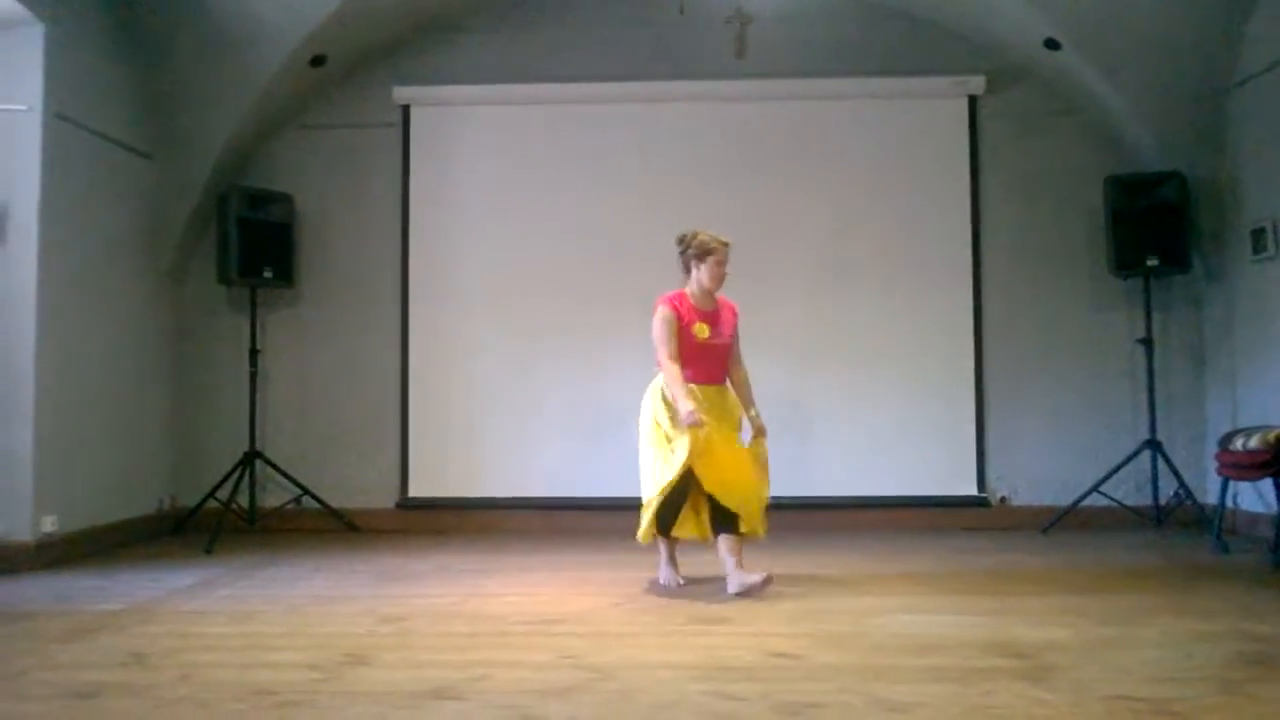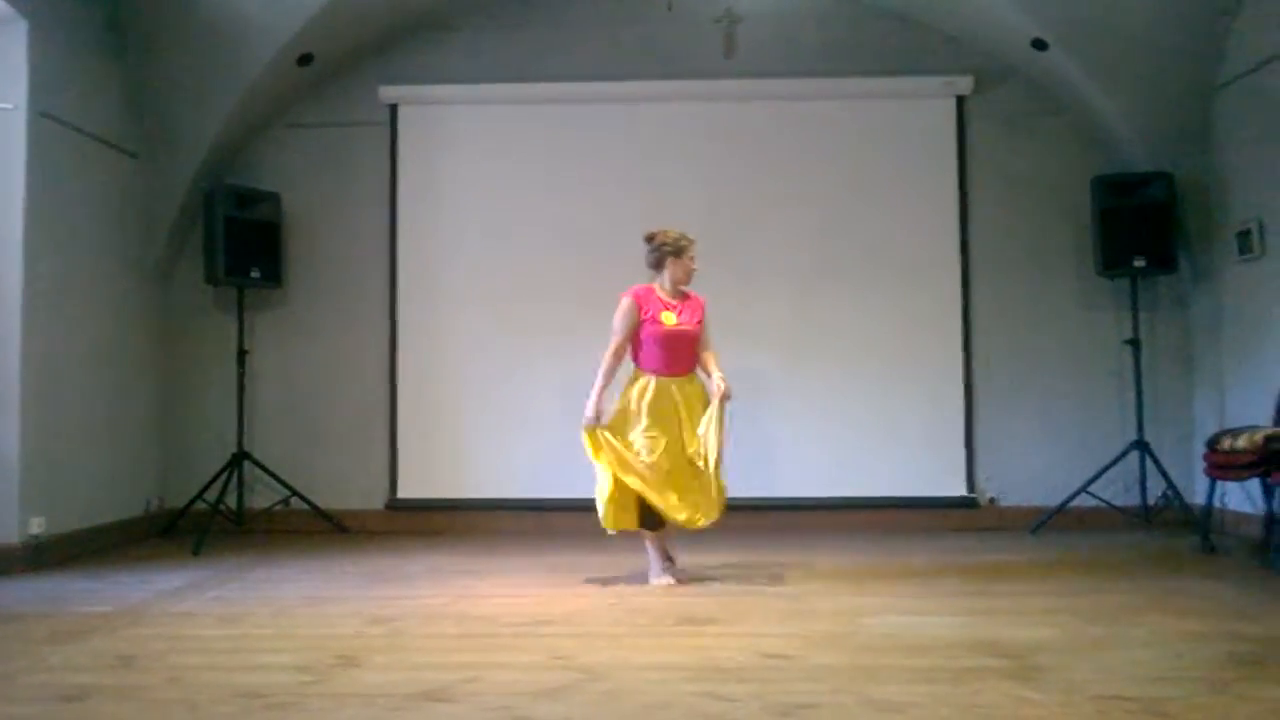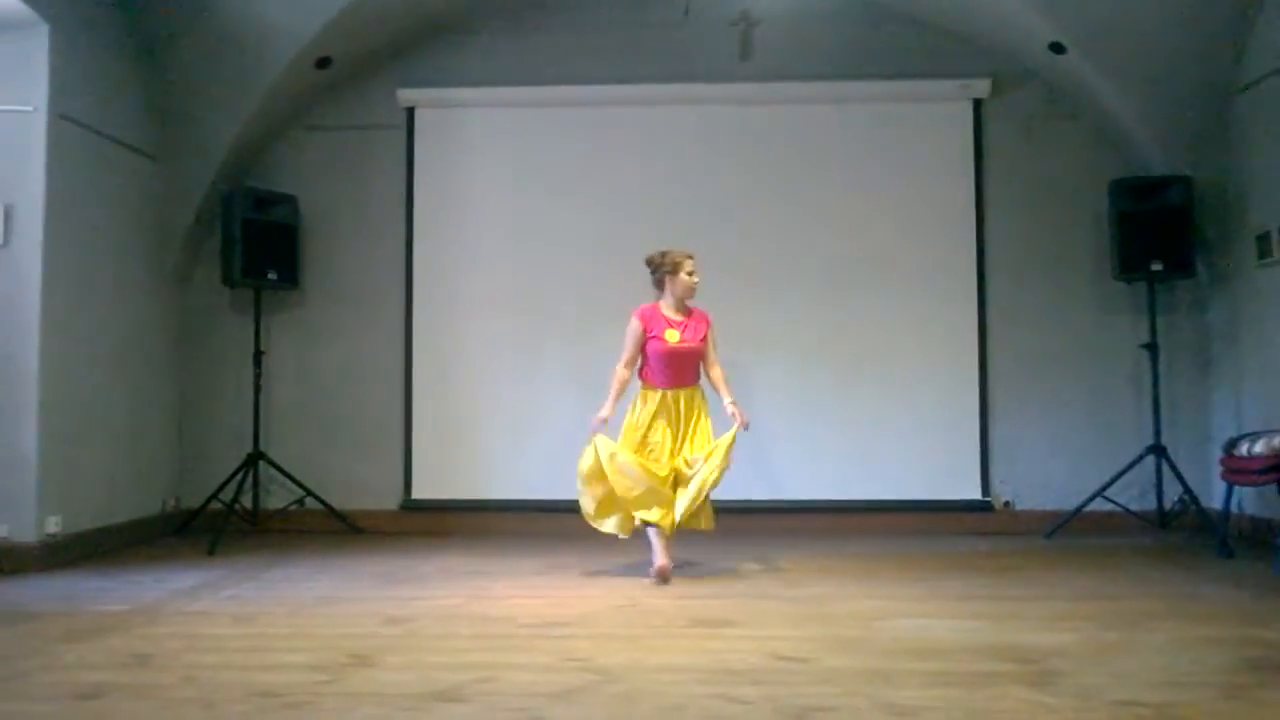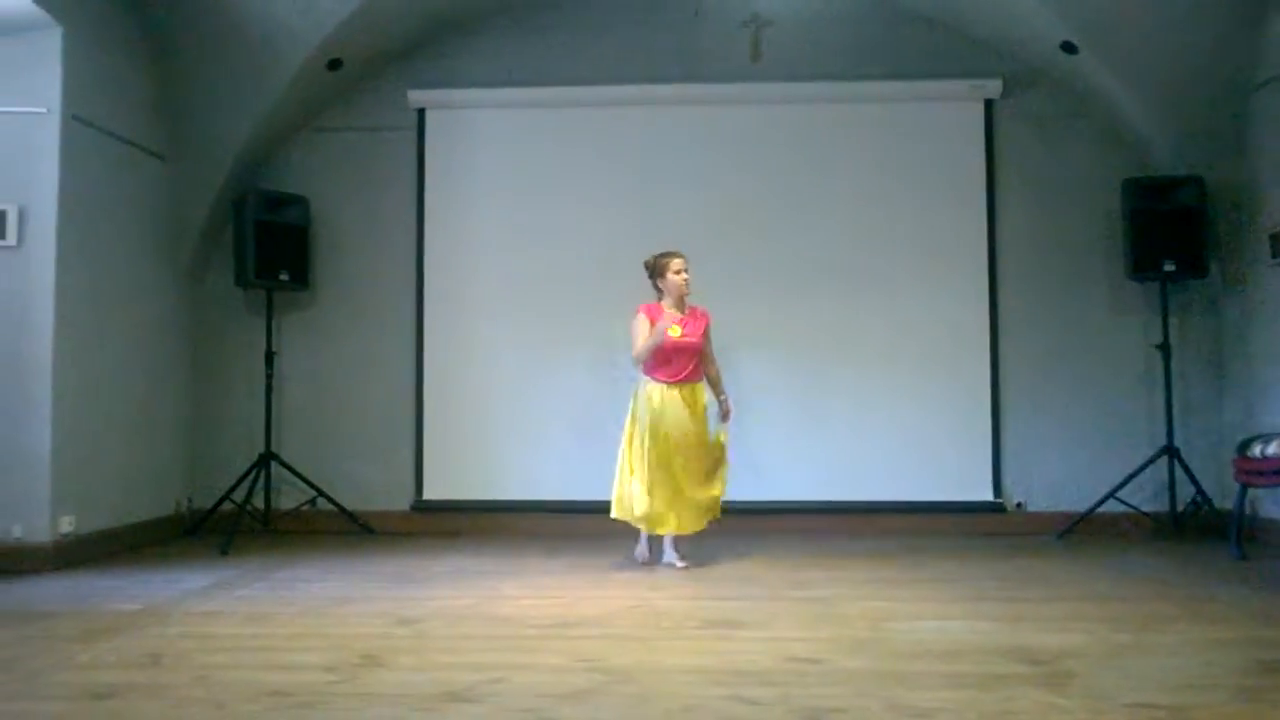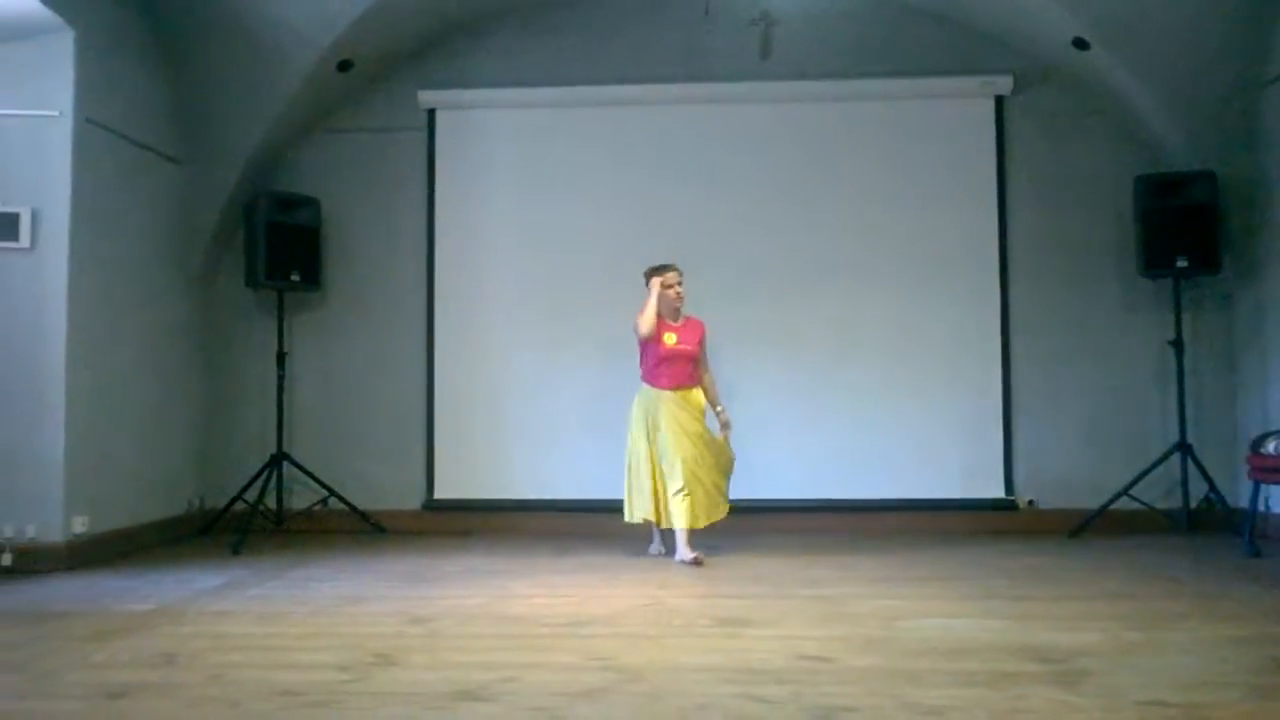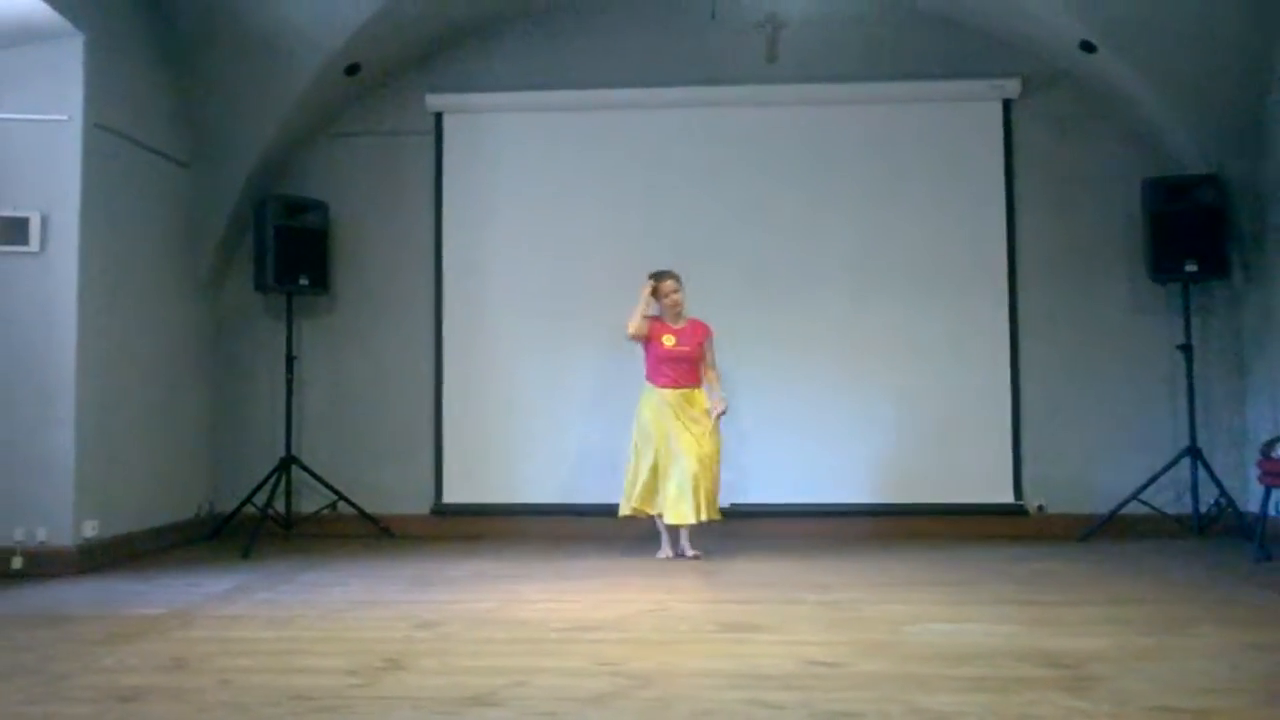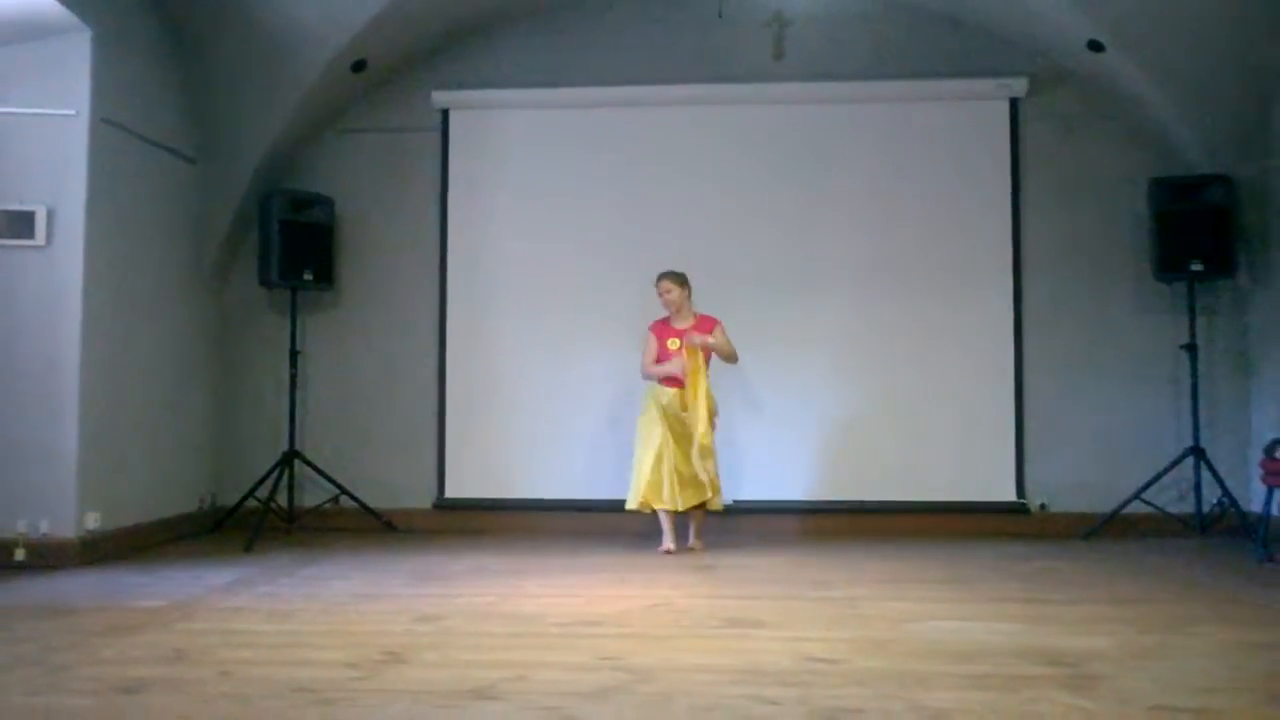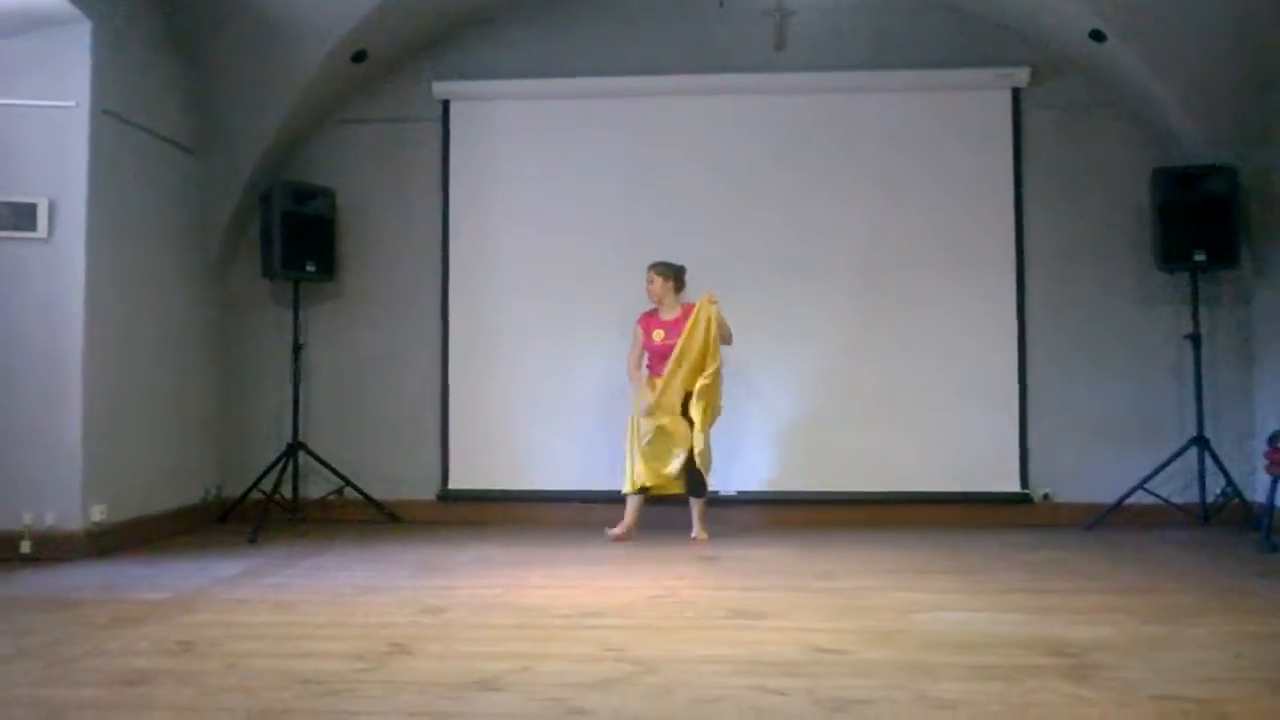
dt=0.3s
person 1, frame 1
left shoulder: (728, 311)
right shoulder: (670, 308)
left elbow: (735, 365)
right elbow: (669, 363)
left wrist: (752, 412)
right wrist: (686, 404)
left hip: (717, 405)
right hip: (674, 403)
left knee: (728, 482)
right knee: (676, 483)
left ankle: (736, 571)
right ankle: (667, 564)
person 1, frame 2
left shoulder: (695, 304)
right shoulder: (636, 300)
left elbow: (704, 349)
right elbow: (614, 352)
left wrist: (716, 377)
right wrist: (595, 398)
left hip: (687, 396)
right hip: (648, 395)
left knee: (682, 474)
right knee: (650, 474)
left ankle: (659, 544)
right ankle: (656, 563)
person 1, frame 3
left shoulder: (702, 320)
right shoulder: (643, 318)
left elbow: (711, 365)
right elbow: (625, 365)
left wrist: (729, 402)
right wrist: (609, 405)
left hip: (690, 408)
right hip: (653, 406)
left knee: (683, 477)
right knee: (653, 477)
left ankle: (664, 545)
right ankle: (660, 555)
person 1, frame 4
left shoulder: (701, 317)
right shoulder: (646, 314)
left elbow: (708, 362)
right elbow: (638, 356)
left wrist: (722, 397)
right wrist: (658, 334)
left hip: (691, 400)
right hip: (655, 400)
left knee: (685, 471)
right knee: (653, 469)
left ankle: (671, 548)
right ankle: (644, 538)
person 1, frame 5
left shoulder: (697, 327)
right shoulder: (650, 322)
left elbow: (704, 372)
right elbow: (644, 332)
left wrist: (718, 408)
right wrist: (652, 293)
left hip: (688, 405)
right hip: (655, 405)
left knee: (685, 471)
right knee: (654, 471)
left ankle: (683, 547)
right ankle: (657, 537)
person 1, frame 6
left shoulder: (701, 329)
right shoulder: (650, 326)
left elbow: (709, 369)
right elbow: (631, 332)
left wrist: (717, 396)
right wrist: (643, 297)
left hip: (691, 404)
right hip: (657, 405)
left knee: (692, 466)
right knee: (659, 468)
left ankle: (685, 539)
right ankle: (666, 541)
person 1, frame 7
left shoulder: (708, 324)
right shoulder: (656, 329)
left elbow: (733, 357)
right elbow: (646, 370)
left wrist: (710, 344)
right wrist: (666, 368)
left hip: (696, 405)
right hip: (663, 405)
left knee: (697, 466)
right knee: (661, 467)
left ankle: (694, 535)
right ankle: (668, 537)
person 1, frame 8
left shoulder: (694, 313)
right shoulder: (645, 321)
left elbow: (726, 340)
right elbow: (633, 364)
left wrist: (715, 313)
right wrist: (644, 393)
left hip: (688, 396)
left knee: (691, 459)
left ankle: (698, 525)
right ankle: (628, 522)
